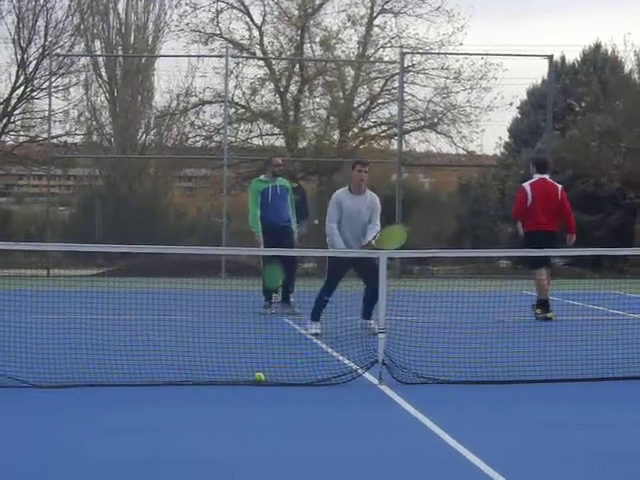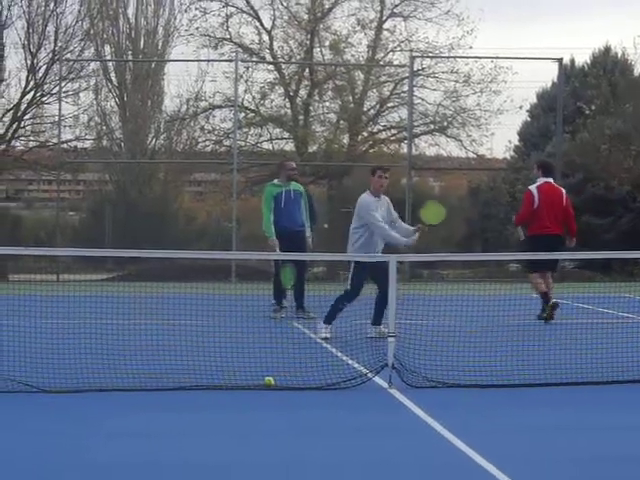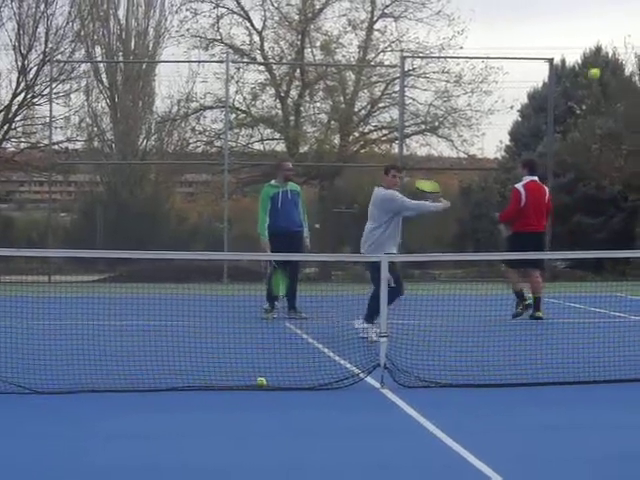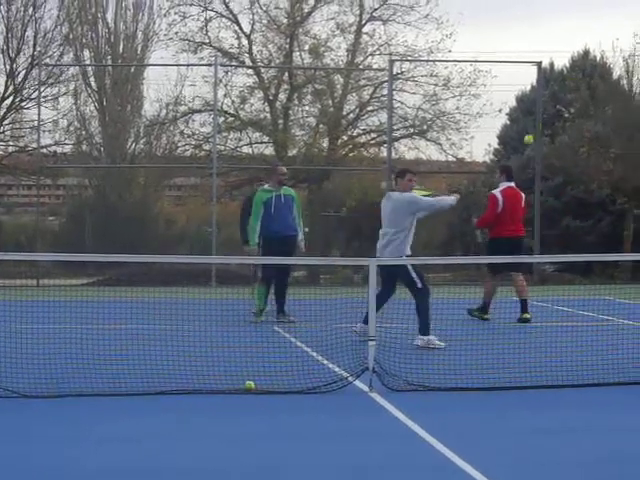
dt=0.2s
person 1, frame 1
left shoulder: (373, 199)
right shoulder: (339, 196)
left elbow: (374, 224)
right elbow: (331, 225)
left wrist: (369, 241)
right wrist: (341, 249)
left knee: (374, 285)
right knee: (328, 289)
left ankle: (367, 319)
right ankle: (314, 321)
person 1, frame 2
left shoulder: (385, 201)
right shoulder: (367, 201)
left elbow: (395, 223)
right elbow: (379, 228)
left wrist: (411, 231)
right wrist: (404, 242)
left hip: (376, 255)
right hip: (360, 255)
left knee: (386, 289)
right knee: (352, 293)
left ankle: (376, 326)
right ankle: (326, 324)
person 1, frame 3
left shoulder: (383, 195)
right shoulder: (388, 196)
left elbow: (406, 211)
right elbow: (415, 206)
left wrist: (434, 204)
right wrist: (441, 205)
left hip: (375, 250)
right hip: (377, 251)
left knee: (380, 289)
right knee: (396, 289)
left ankle: (368, 325)
right ankle: (367, 322)
person 1, frame 4
left shoulder: (388, 199)
right shoulder: (408, 199)
right elbow: (435, 203)
right wrist: (453, 198)
left hip: (385, 254)
right hip: (397, 255)
left knee: (385, 292)
right knee: (422, 292)
left ankle: (363, 325)
right ankle: (424, 336)
person 2, frame 1
left shoulder: (527, 187)
right shoulder: (557, 188)
left elbow: (518, 212)
right elbow: (566, 211)
left wrist: (516, 217)
right wrist: (571, 231)
left hip: (533, 233)
right hip: (551, 233)
left knee: (539, 272)
right knee: (544, 269)
left ankle: (546, 309)
right ankle: (540, 304)
person 2, frame 2
left shoulder: (533, 190)
right shoulder: (561, 192)
left elbow: (524, 215)
right elbow: (570, 216)
left wrist: (516, 221)
right wrist: (572, 235)
left hip: (537, 236)
right hip: (555, 237)
left knee: (534, 274)
right knee: (547, 273)
left ankle: (549, 301)
right ankle: (546, 309)
person 2, frame 3
left shoulder: (519, 188)
right shoulder: (544, 189)
left elbow: (511, 212)
right elbow: (548, 212)
left wrist: (500, 217)
left hip: (521, 234)
right hip: (539, 234)
left knee: (511, 269)
right knee: (535, 272)
left ankle: (523, 300)
right ankle: (537, 309)
person 2, frame 4
left shoulder: (496, 194)
right shoulder: (520, 195)
left elbow: (489, 218)
left wrist: (478, 223)
left hip: (499, 239)
right hip: (517, 238)
left knee: (492, 275)
right knee: (517, 275)
left ankle: (484, 310)
right ankle: (525, 312)
person 3, frame 1
left shoulder: (285, 184)
right shoulder: (257, 185)
right elbow: (254, 210)
left wrist: (294, 230)
right wrist: (257, 232)
left hip: (285, 229)
right hip: (268, 230)
left knee: (291, 264)
left ankle: (286, 301)
right ankle: (268, 301)
person 3, frame 2
left shoulder: (299, 189)
right shoulder: (271, 189)
right elbow: (268, 214)
left wrist: (308, 235)
right wrist: (271, 236)
left hip: (298, 235)
right hip: (281, 235)
left knee: (300, 271)
right knee: (280, 271)
left ankle: (300, 307)
right ankle: (278, 306)
person 3, frame 3
left shoulder: (296, 189)
right shoulder: (268, 190)
left elbow: (302, 213)
right elbow: (263, 215)
left wrist: (306, 235)
right wrist: (264, 237)
left hip: (295, 235)
right hip: (277, 235)
left knee: (293, 272)
left ankle: (292, 308)
right ankle: (270, 306)
person 3, frame 4
left shoulder: (291, 194)
right shoulder: (262, 194)
left elbow: (297, 217)
right elbow: (255, 219)
left wrist: (300, 238)
right wrist: (253, 242)
left hip: (288, 240)
right hip: (270, 240)
left knee: (283, 276)
right knee: (267, 275)
left ankle: (281, 311)
right ankle: (260, 309)
